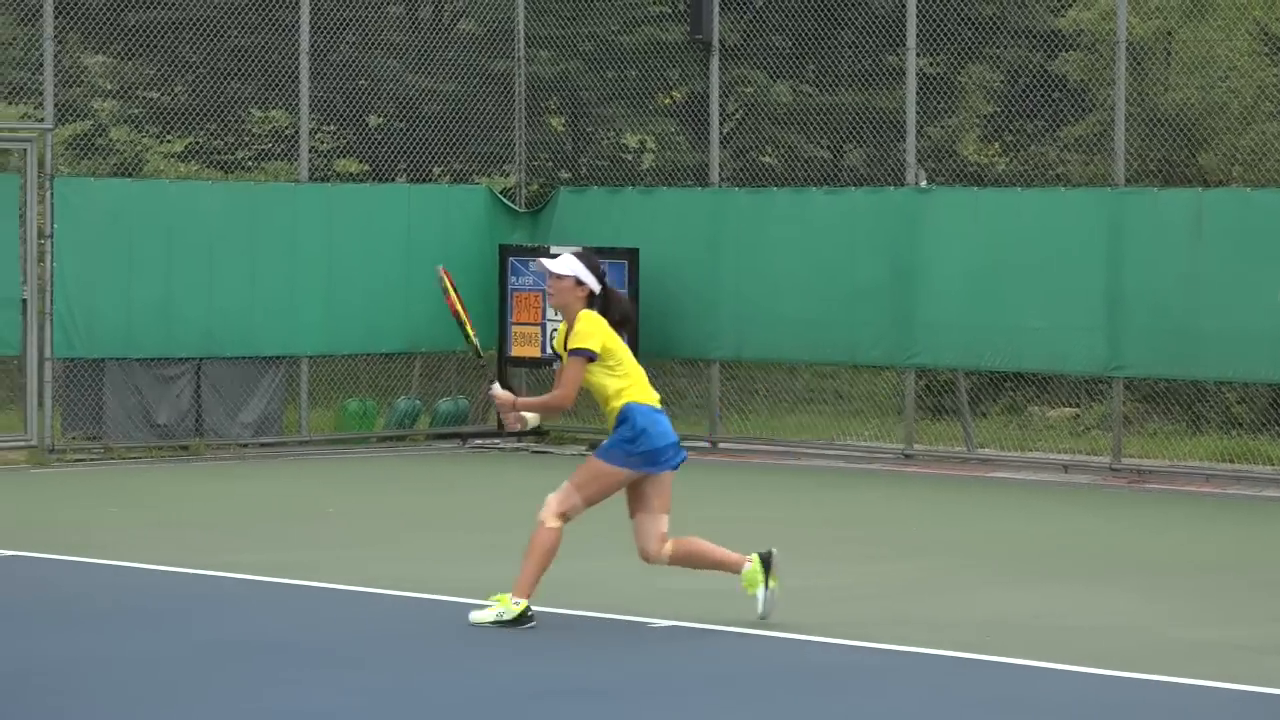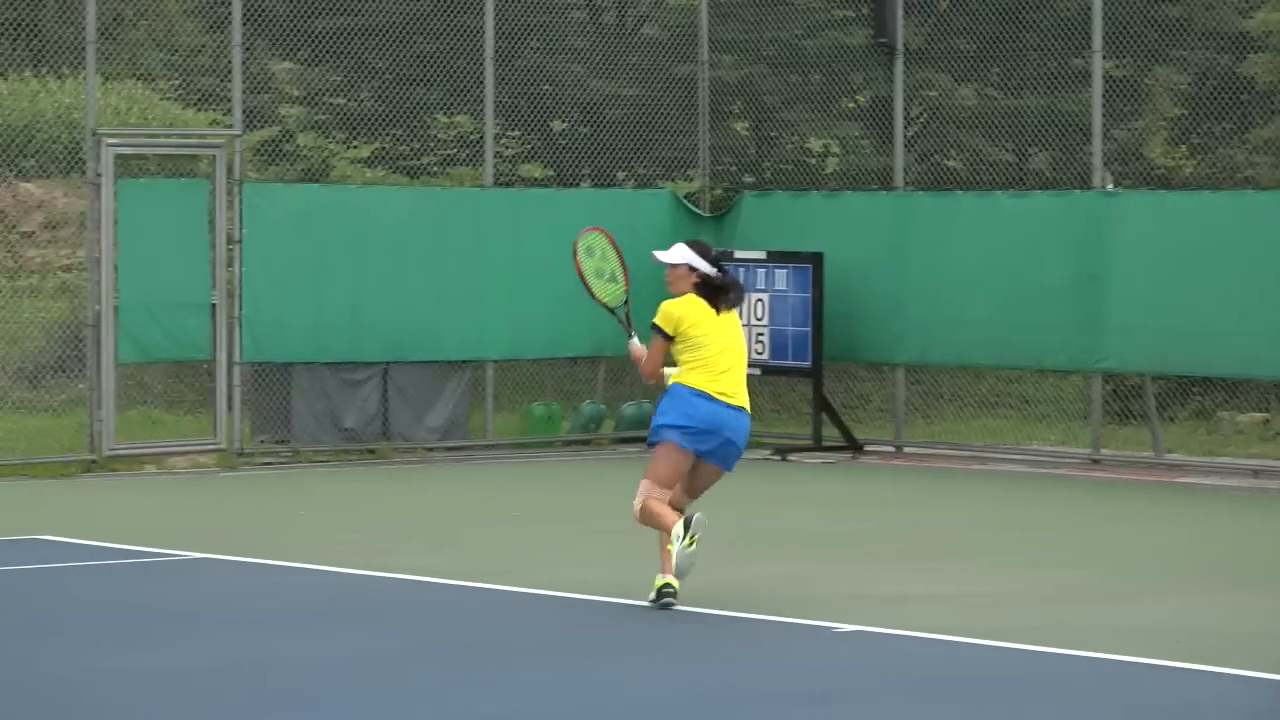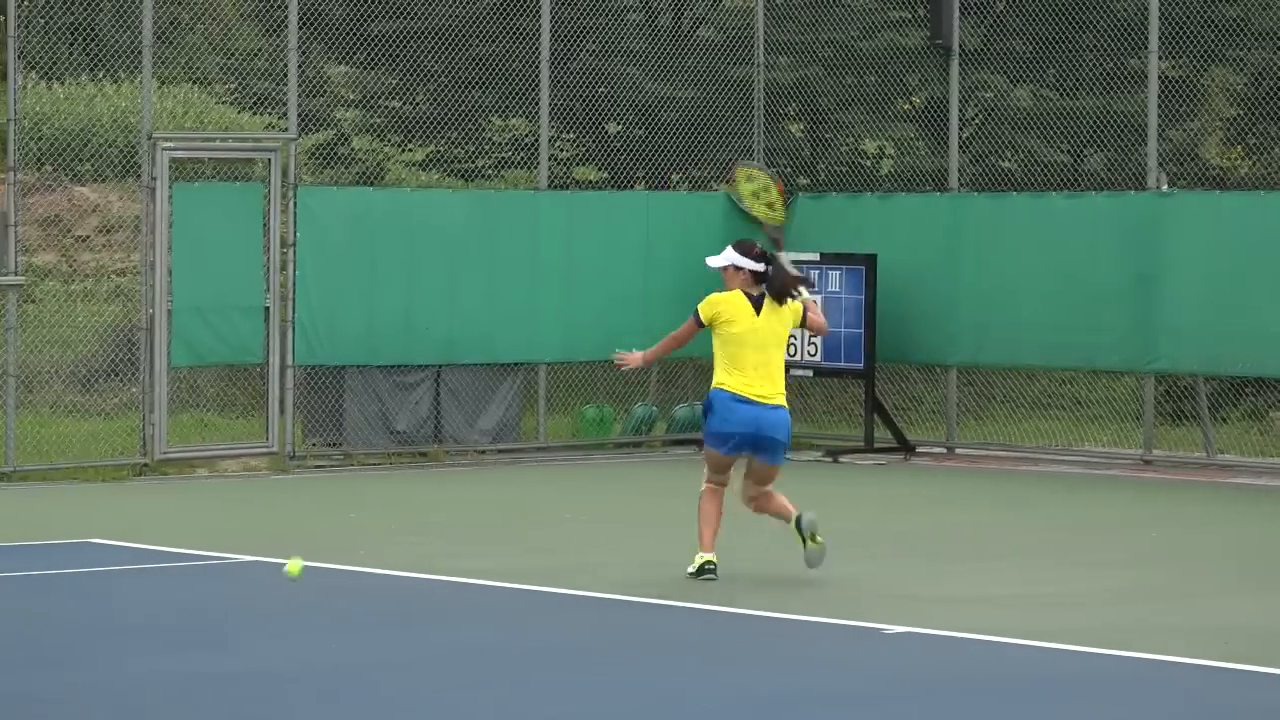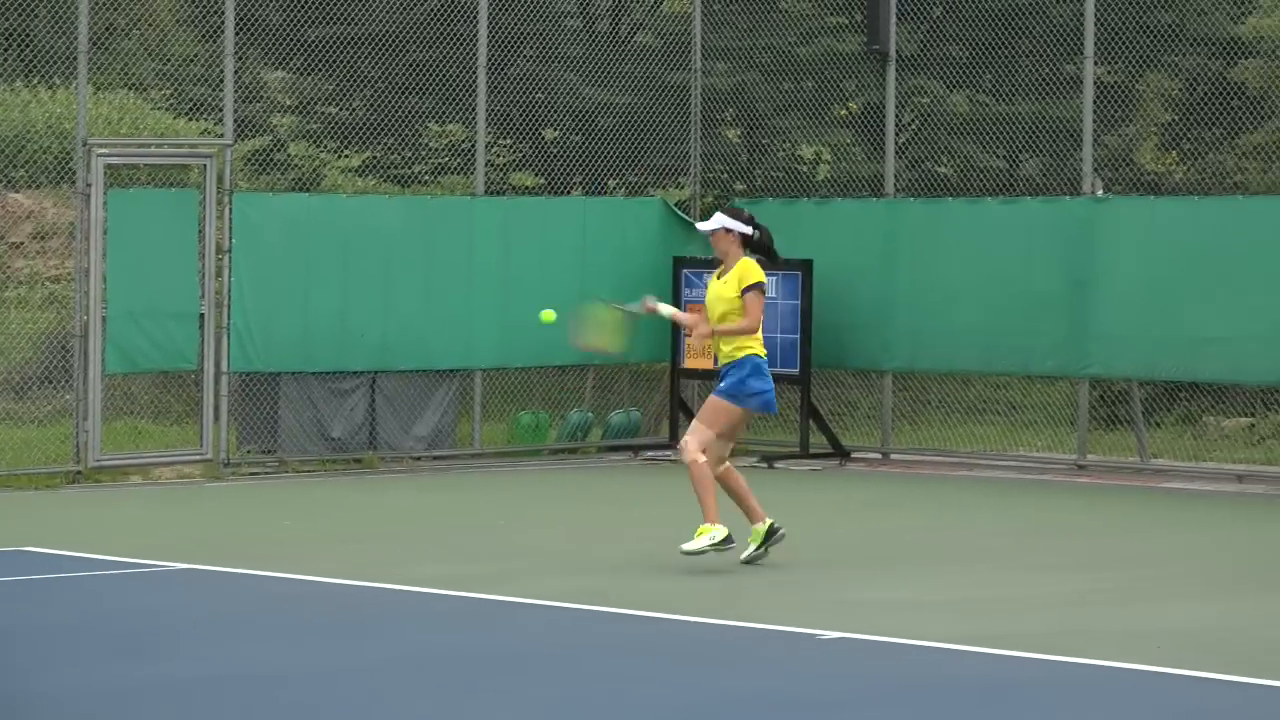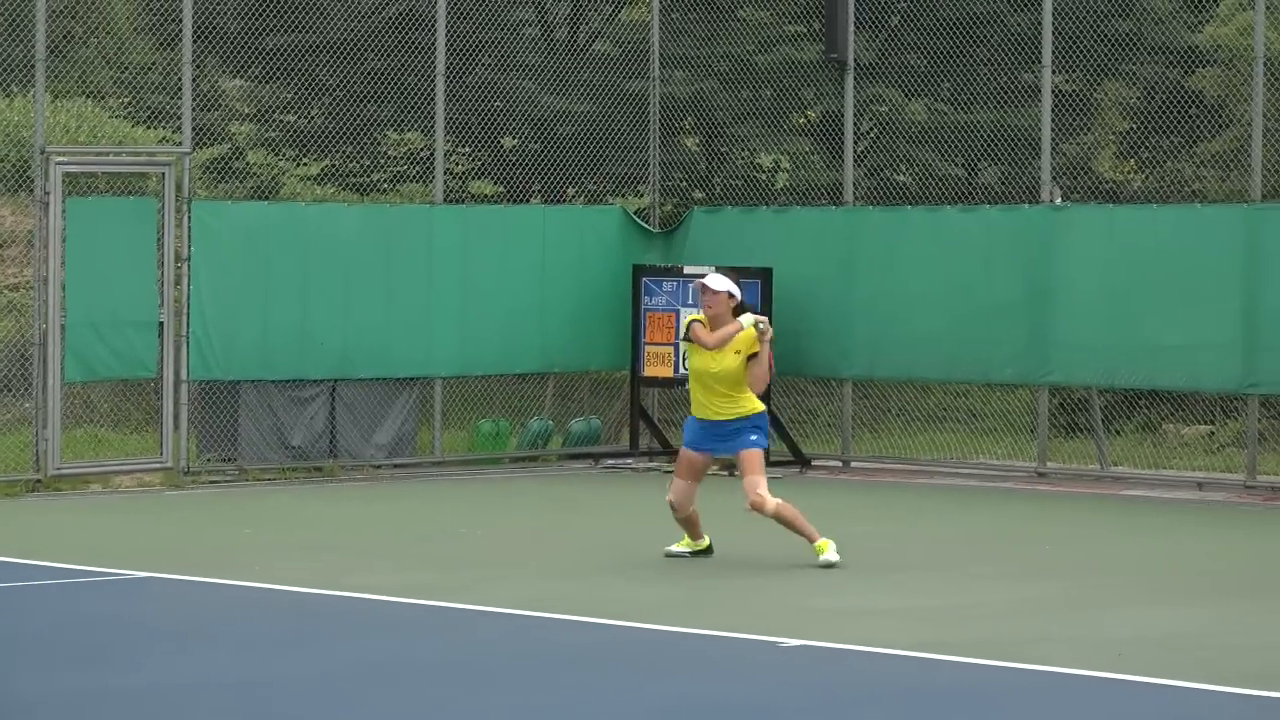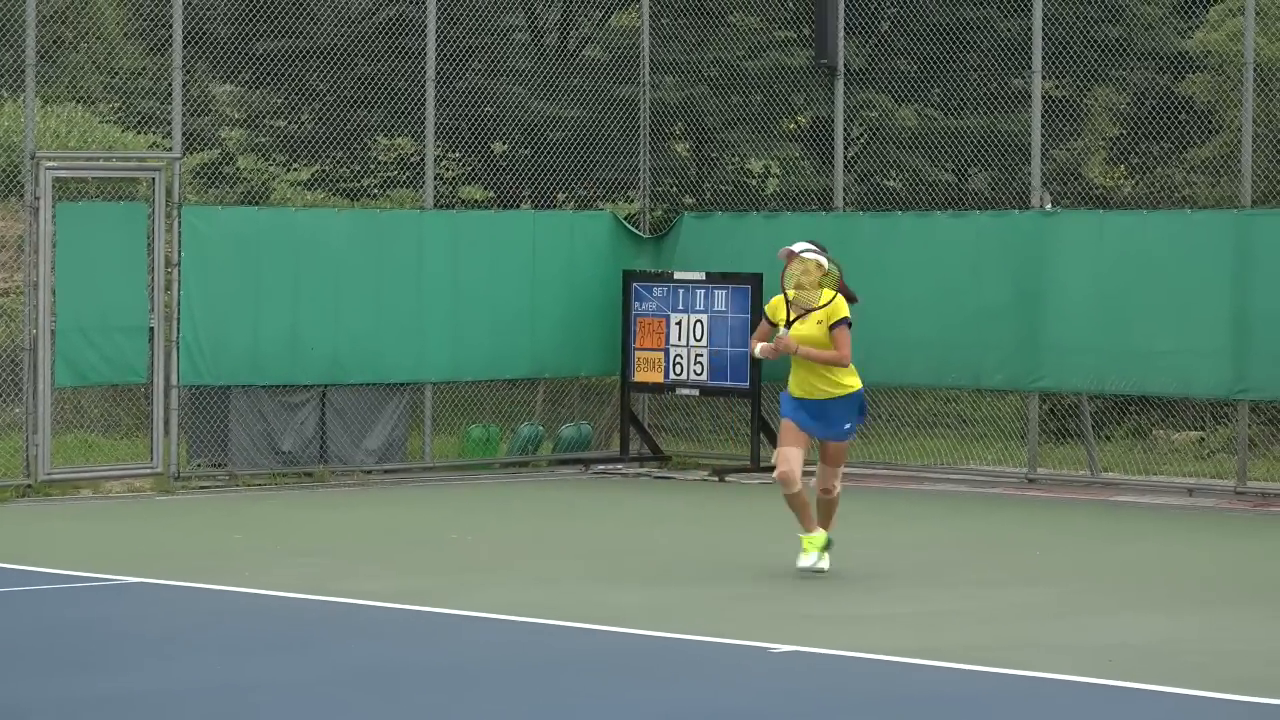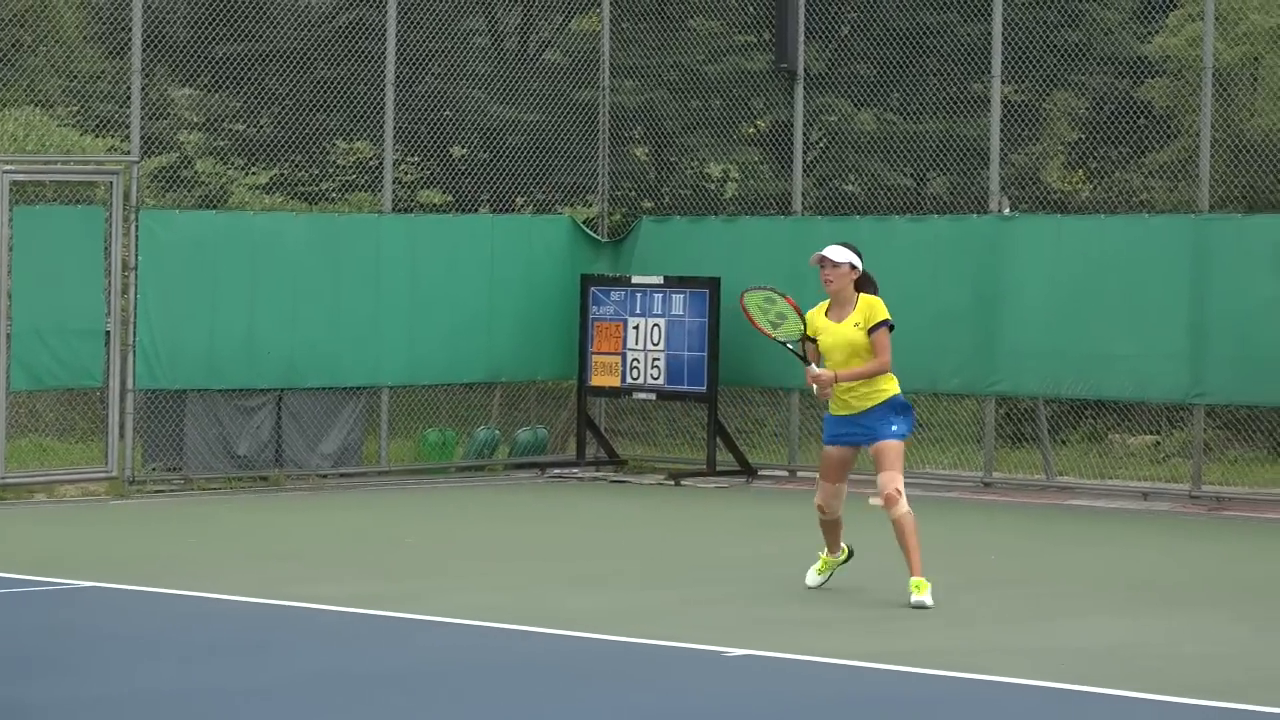
dt=0.4s
person 1, frame 1
left shoulder: (587, 326)
right shoulder: (568, 331)
left elbow: (564, 399)
right elbow: (561, 395)
left wrist: (514, 402)
right wrist: (524, 414)
left hip: (639, 429)
right hip: (650, 432)
left knee: (553, 511)
right knee: (654, 548)
left ankle: (517, 603)
right ankle: (752, 567)
person 1, frame 2
left shoulder: (673, 309)
right shoulder: (728, 312)
left elbow: (648, 373)
left wrist: (638, 354)
left hip: (689, 410)
right hip: (735, 423)
left knee: (648, 505)
right knee: (673, 502)
left ankle: (683, 529)
right ankle: (667, 579)
person 1, frame 3
left shoulder: (718, 302)
right shoulder: (785, 306)
left elbow: (677, 340)
right elbow: (821, 328)
left wrist: (642, 359)
right wrist: (803, 292)
left hip: (729, 409)
right hip: (773, 418)
left knee: (714, 484)
right knee: (757, 496)
left ankle: (706, 558)
right ankle: (798, 520)
person 1, frame 4
left shoulder: (749, 272)
right shoulder: (719, 274)
left elbow: (752, 325)
right elbow: (701, 323)
left wrist: (712, 330)
right wrist: (663, 309)
left hip: (744, 372)
right hip: (736, 375)
left knee: (691, 448)
right knee: (715, 462)
left ankle: (713, 529)
right ankle: (762, 527)
person 1, frame 5
left shoulder: (750, 340)
right shoulder: (696, 324)
left elbow: (756, 388)
right elbow: (709, 342)
left wrist: (765, 343)
right wrist: (746, 320)
left hip: (745, 422)
right hip: (702, 423)
left knee: (759, 499)
right knee: (677, 499)
left ankle: (820, 542)
right ankle: (698, 541)
person 1, frame 6
left shoulder: (834, 303)
right shoulder: (778, 304)
left elbow: (843, 358)
right elbow: (754, 344)
left wrist: (796, 348)
right wrist: (767, 349)
left hip: (839, 400)
right hip: (799, 399)
left knee: (826, 486)
right knee: (786, 473)
left ankle: (821, 536)
right ankle: (811, 536)
person 1, frame 7
left shoulder: (872, 305)
right shoulder: (814, 317)
left elbow: (884, 362)
right elbow: (813, 369)
left wrist: (836, 377)
right wrist: (819, 384)
left hip: (882, 408)
right hip: (840, 415)
left knee: (891, 495)
right knee: (826, 504)
left ankle: (918, 581)
right ankle: (834, 553)
